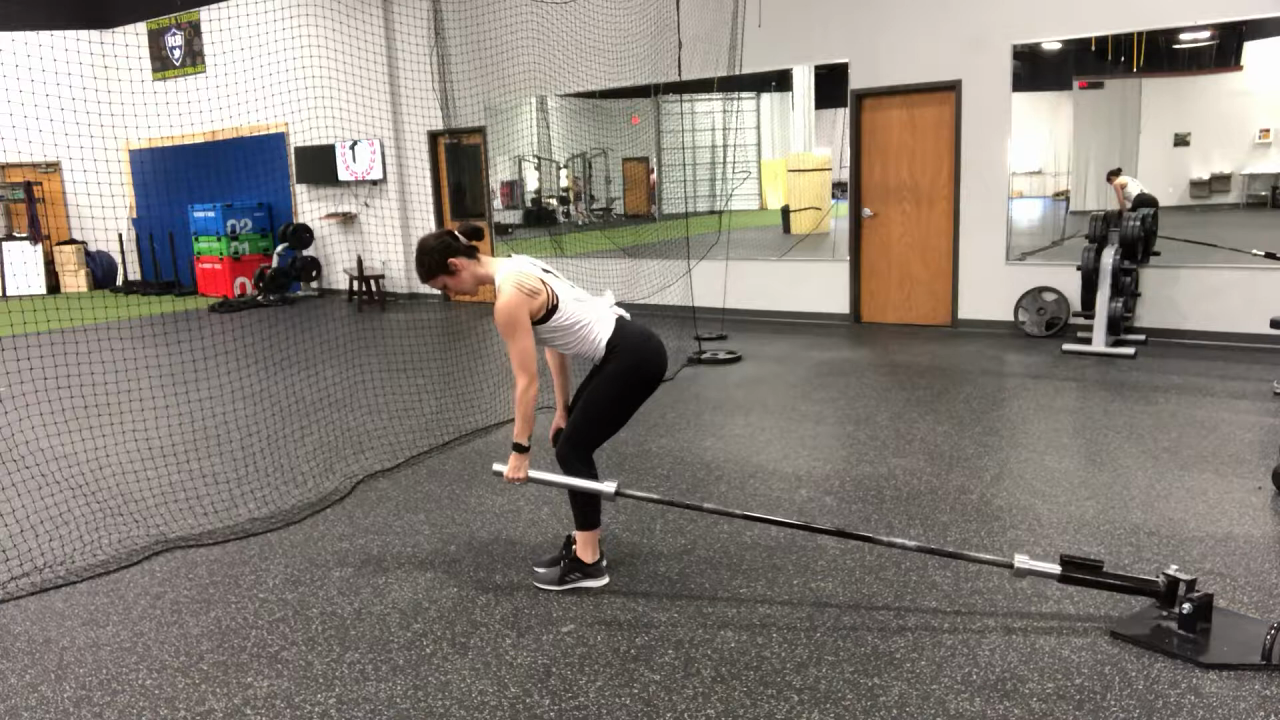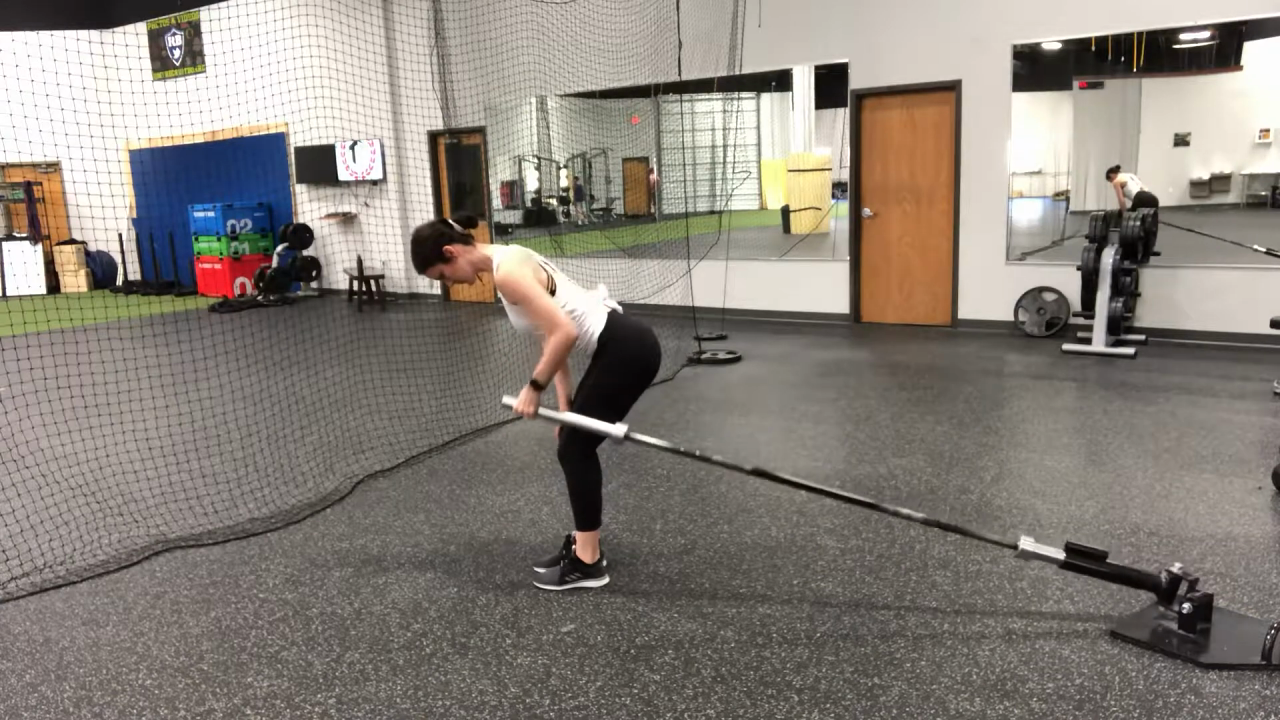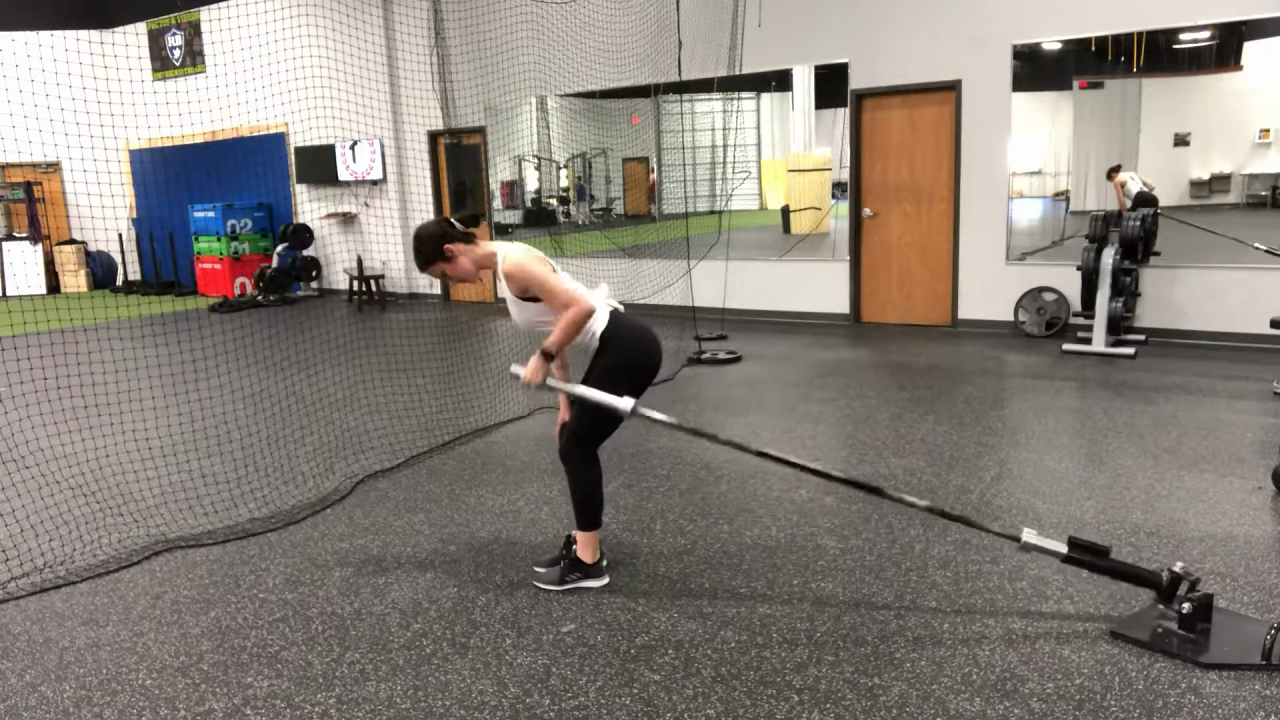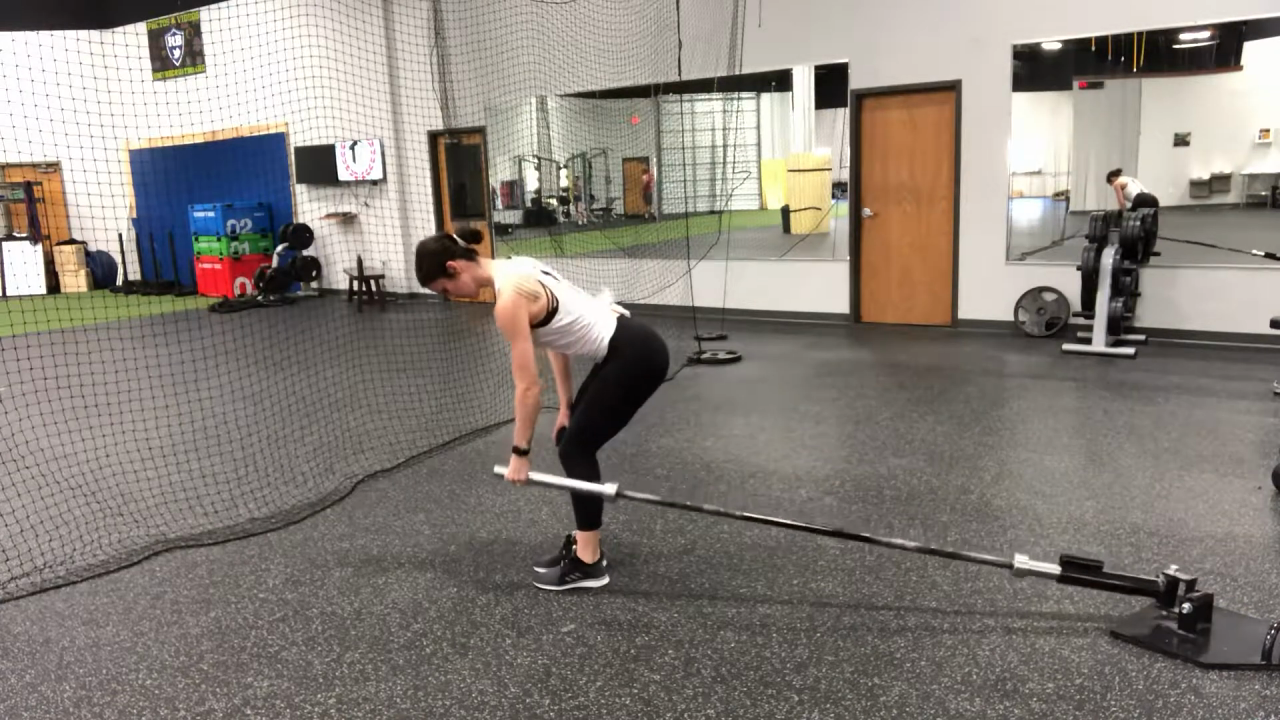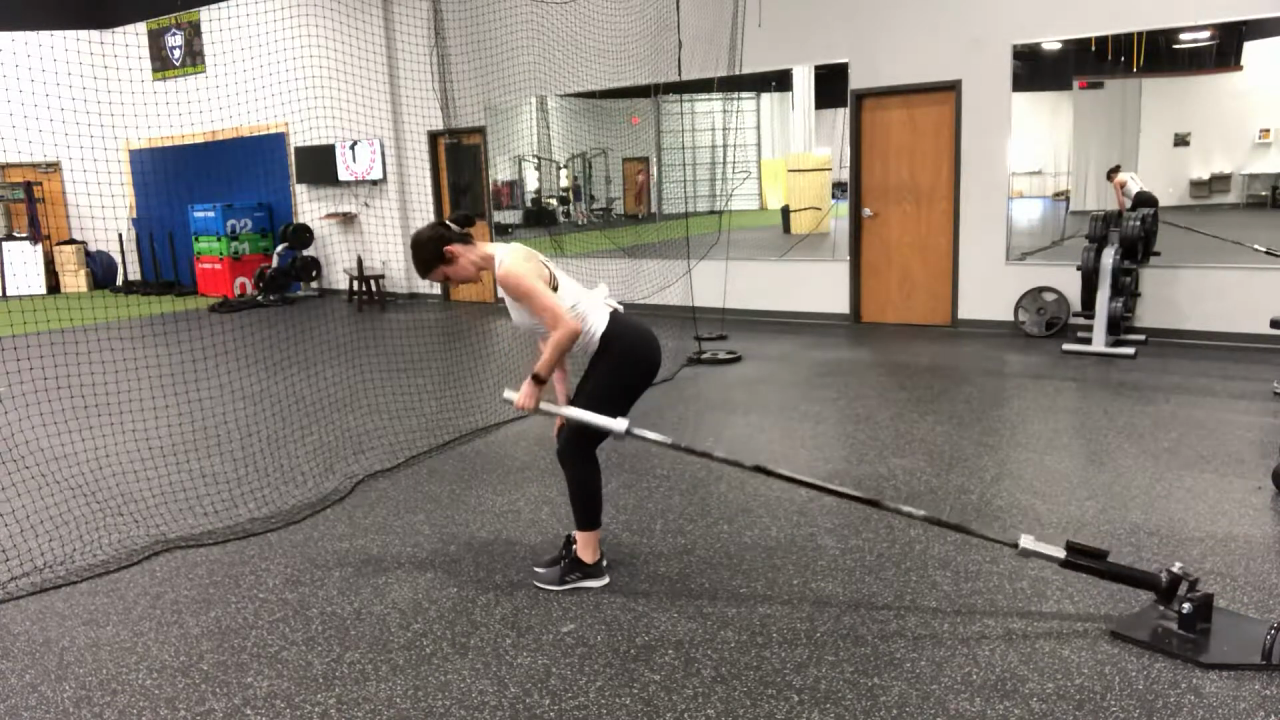
dt=1s
person 1, frame 1
left shoulder: (509, 297)
right shoulder: (515, 269)
left elbow: (527, 383)
left wrist: (520, 453)
right wrist: (562, 409)
left hip: (634, 357)
right hip: (624, 350)
left knee: (572, 451)
right knee: (567, 442)
left ankle: (588, 563)
right ankle: (583, 543)
person 1, frame 2
left shoulder: (508, 272)
right shoulder: (510, 261)
left elbow: (564, 334)
right elbow: (555, 333)
left wrist: (534, 388)
right wrist: (565, 402)
left hip: (627, 350)
right hip: (619, 345)
left knee: (575, 448)
right knee: (575, 443)
left ankle: (588, 563)
right ankle: (583, 543)
person 1, frame 3
left shoulder: (512, 263)
right shoulder: (506, 263)
left elbow: (583, 306)
right elbow: (555, 324)
left wrist: (542, 358)
right wrist: (566, 401)
left hip: (628, 349)
right hip: (617, 346)
left knee: (576, 447)
right knee: (574, 441)
left ankle: (588, 563)
right ankle: (583, 543)
person 1, frame 4
left shoulder: (509, 299)
right shoulder: (515, 269)
left elbow: (527, 386)
left wrist: (520, 453)
right wrist: (566, 407)
left hip: (636, 356)
right hip: (624, 347)
left knee: (576, 448)
right knee: (571, 439)
left ankle: (588, 562)
right ankle: (583, 544)
person 1, frame 5
left shoulder: (509, 270)
right shoulder: (511, 259)
left elbow: (567, 329)
right elbow: (556, 332)
left wrist: (534, 383)
right wrist: (564, 401)
left hip: (627, 350)
right hip: (618, 346)
left knee: (575, 448)
right knee: (572, 441)
left ankle: (589, 563)
right ankle: (582, 543)
